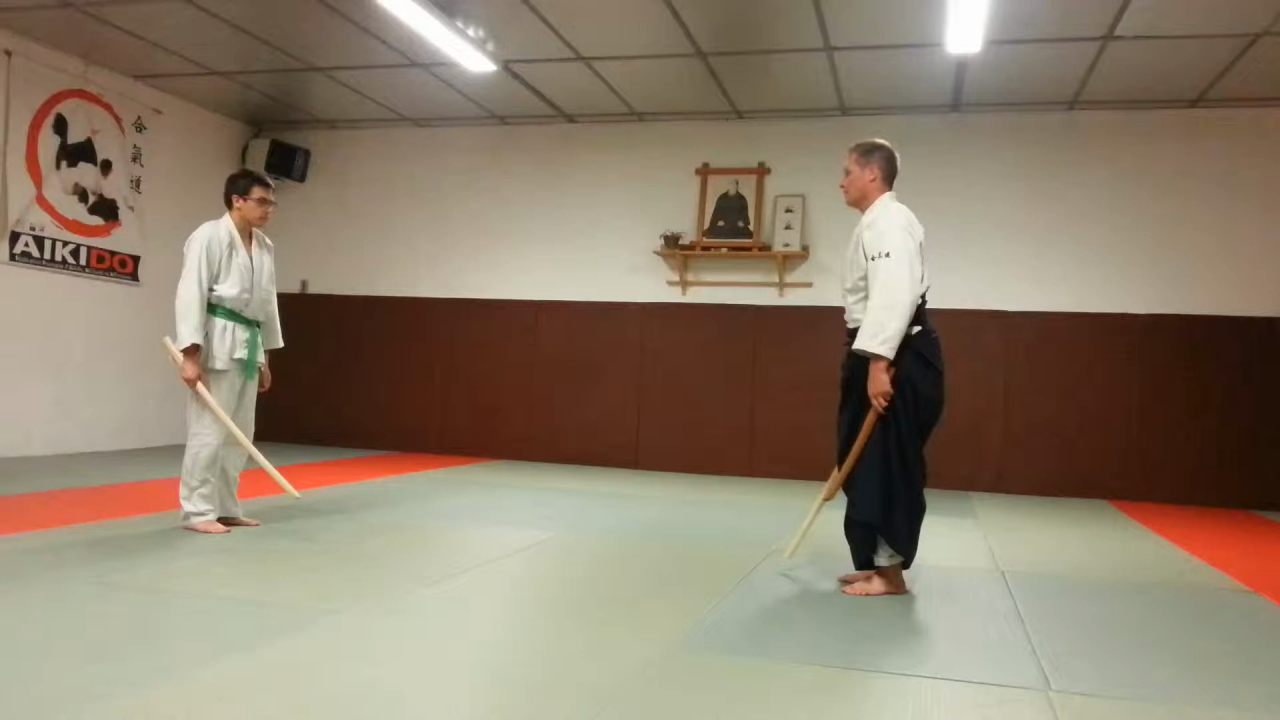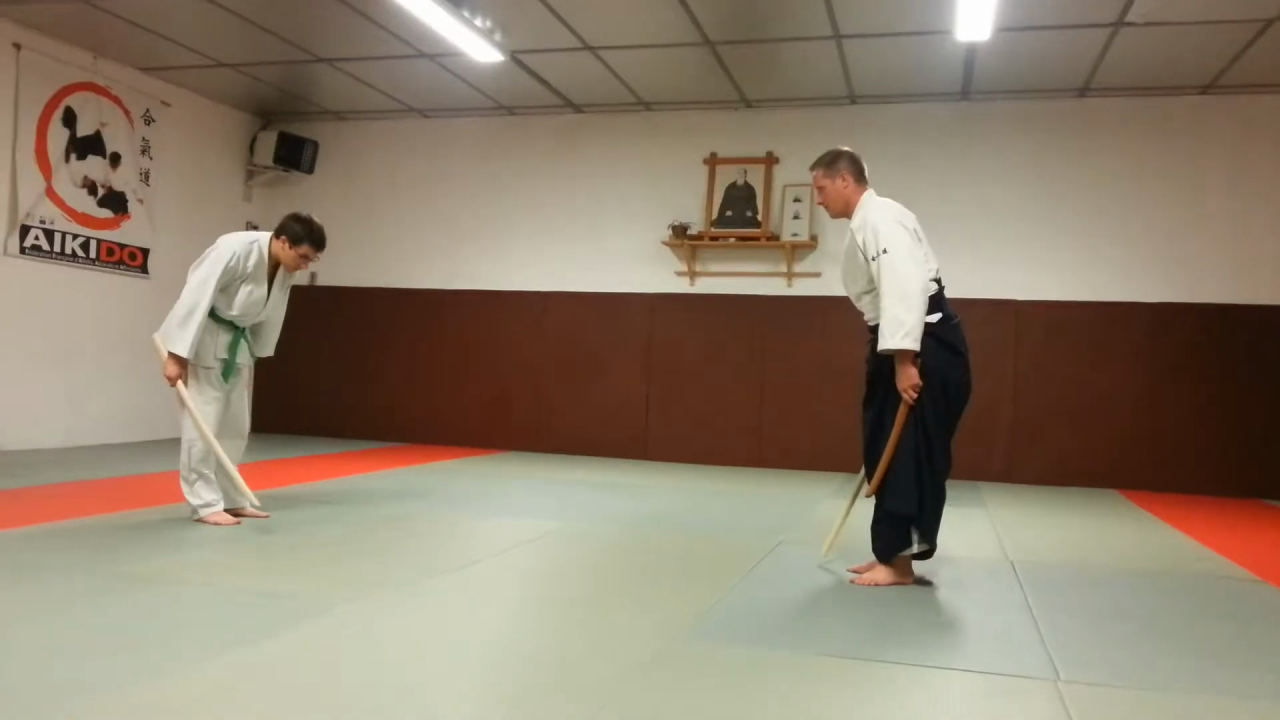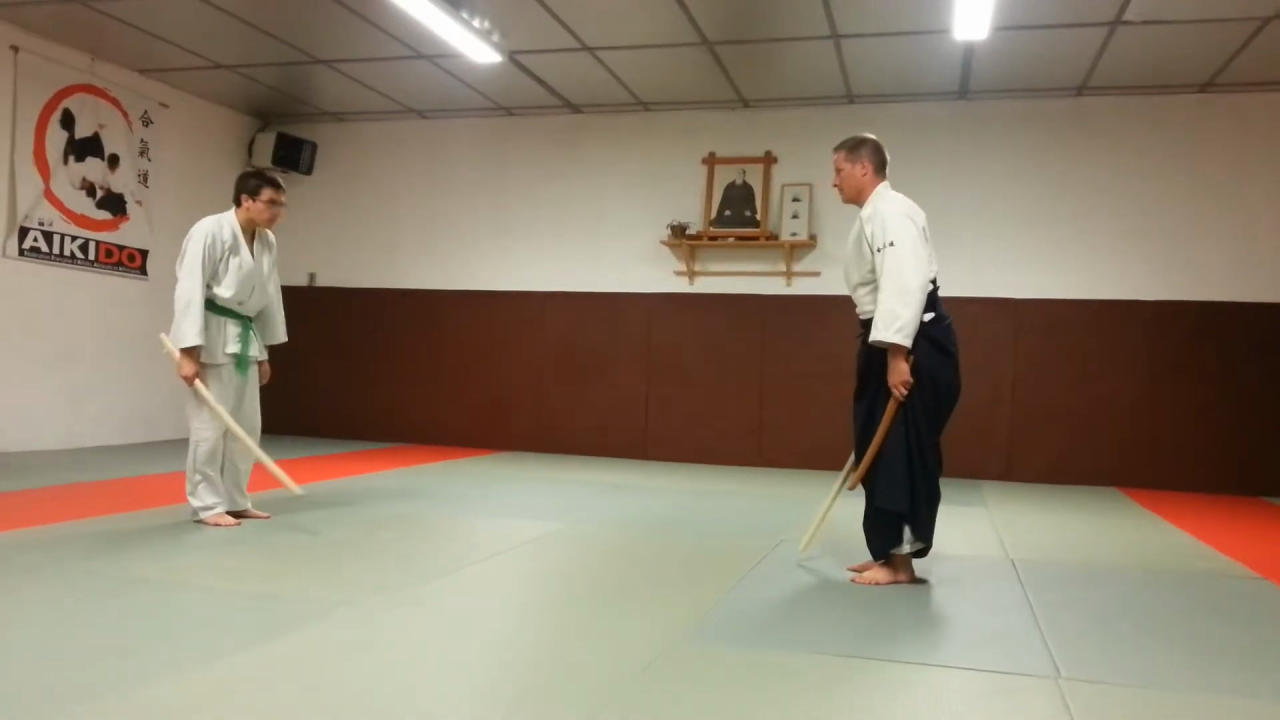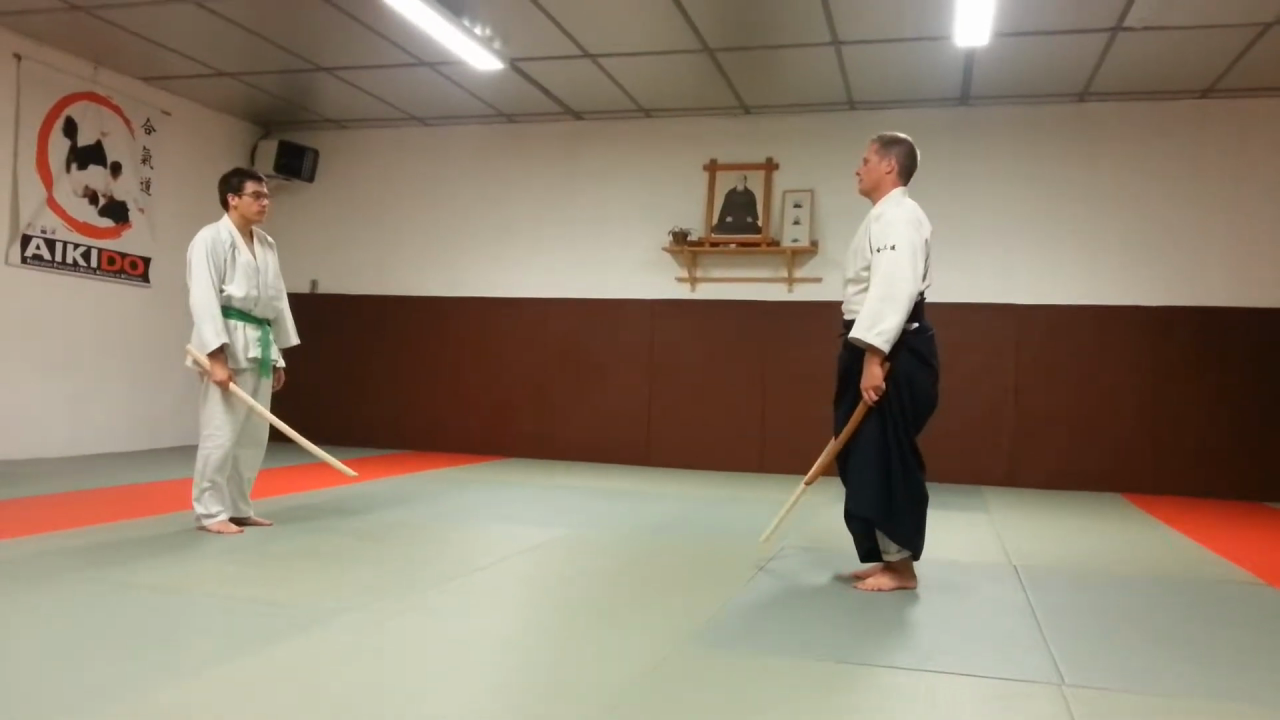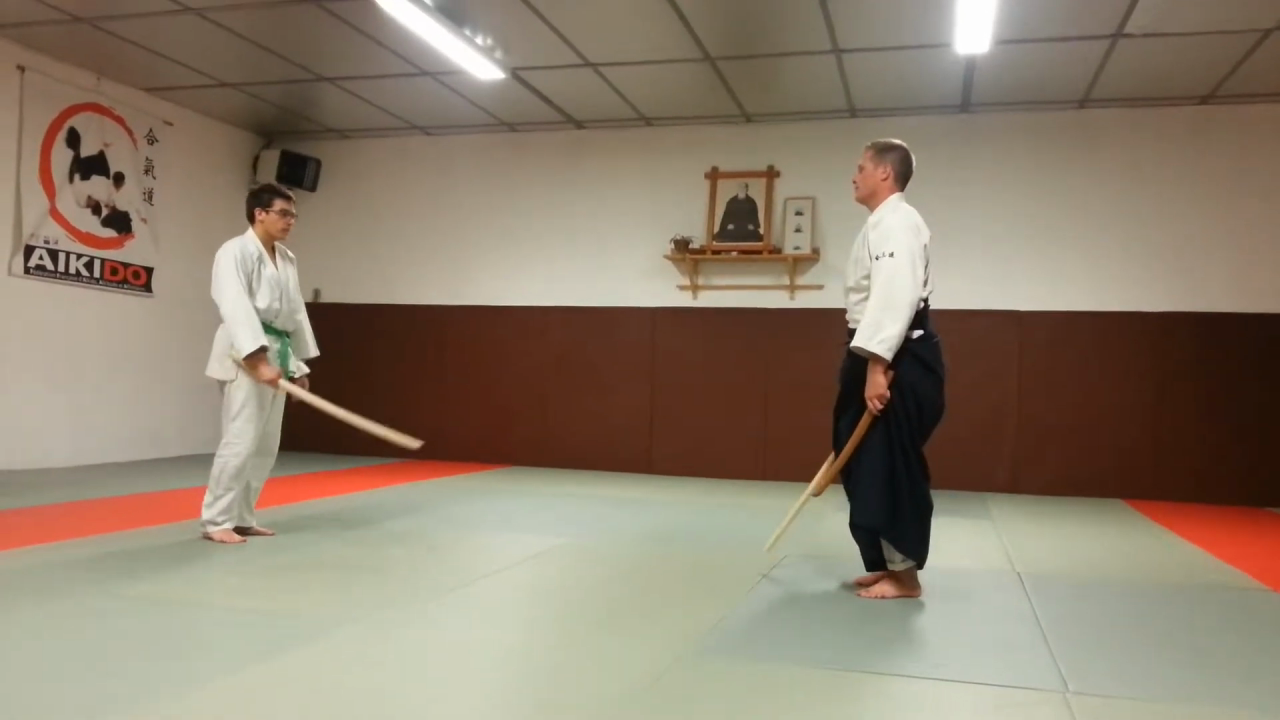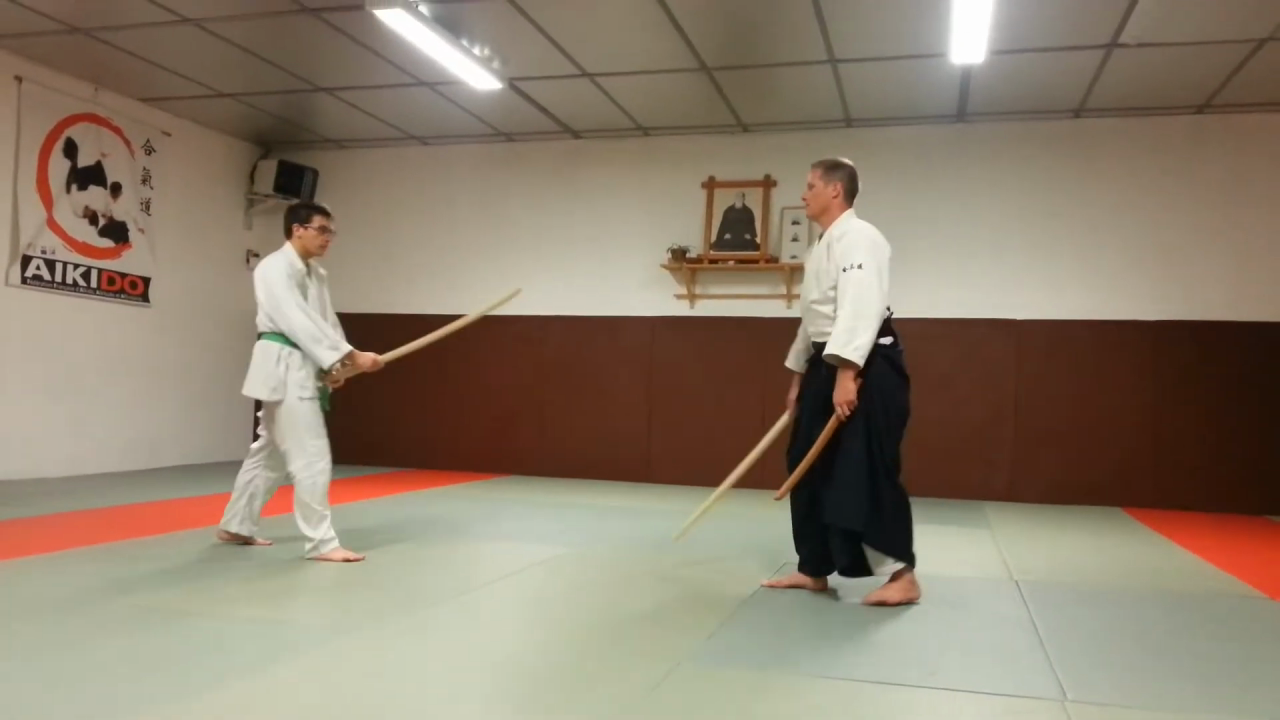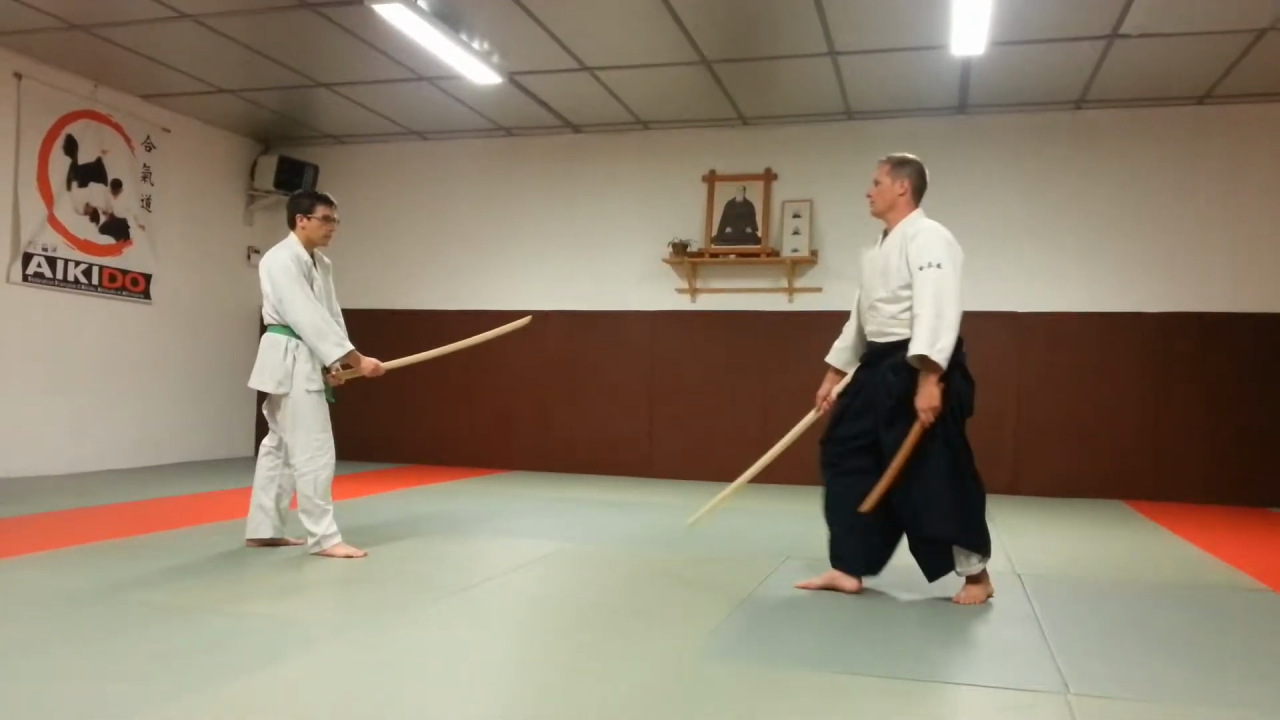
dt=0.7s
person 1, frame 1
left shoulder: (890, 221)
right shoulder: (876, 223)
left elbow: (895, 298)
left wrist: (880, 366)
left hip: (897, 360)
right hip: (882, 355)
left knee: (889, 463)
right knee: (868, 461)
left ankle: (889, 571)
right ankle: (878, 562)
person 1, frame 2
left shoulder: (880, 217)
right shoulder: (865, 223)
left elbow: (906, 288)
left wrist: (906, 361)
right wrist: (895, 358)
left hip: (925, 348)
right hip: (907, 345)
left knee: (910, 453)
right knee: (888, 452)
left ankle: (900, 562)
right ankle: (892, 552)
person 1, frame 3
left shoulder: (891, 212)
right shoulder: (874, 216)
left elbow: (905, 286)
left wrist: (898, 356)
left hip: (912, 346)
right hip: (892, 343)
left knee: (902, 451)
right knee: (880, 450)
left ankle: (899, 560)
right ankle: (891, 552)
person 1, frame 4
left shoulder: (898, 216)
right shoulder: (884, 217)
left elbow: (894, 291)
left wrist: (874, 359)
left hip: (891, 353)
right hip: (878, 348)
left knee: (887, 458)
right knee: (867, 457)
left ankle: (900, 567)
right ankle: (888, 558)
person 1, frame 5
left shoulder: (896, 222)
right shoulder: (882, 224)
left elbow: (895, 298)
left wrist: (877, 367)
left hip: (898, 361)
right hip: (881, 356)
left knee: (892, 466)
right knee: (867, 464)
left ankle: (904, 574)
right ankle: (887, 564)
person 1, frame 6
left shoulder: (857, 237)
right shoulder: (826, 245)
left elbow: (862, 308)
left wrist: (848, 374)
right wrist: (801, 377)
left hip: (866, 368)
right hip: (829, 367)
left knee: (864, 471)
right knee: (813, 469)
left ankle: (903, 575)
right ankle: (814, 569)
person 1, frame 7
left shoulder: (928, 238)
right shoulder: (877, 249)
left elbow: (938, 311)
right elbow: (860, 317)
left wrist: (930, 379)
right wrist: (834, 374)
left hip: (921, 368)
right hip: (880, 370)
left knee: (939, 474)
right knee: (845, 455)
left ankle: (977, 574)
right ankle: (847, 569)
person 2, frame 1
left shoulder: (264, 247)
right shoulder: (209, 237)
right elbow: (191, 295)
left wrist: (263, 357)
right wrist: (190, 354)
left hip: (247, 346)
right hip: (217, 345)
left knee: (239, 433)
right knee: (209, 430)
left ankle: (225, 508)
right ankle: (198, 511)
person 2, frame 2
left shoulder: (285, 267)
right shoulder: (235, 249)
right elbow: (195, 298)
left wrist: (252, 357)
right wrist: (176, 356)
left hip: (236, 344)
right hip: (203, 340)
left knee: (235, 426)
right knee: (203, 423)
left ankle: (230, 499)
right ankle: (205, 503)
person 2, frame 3
left shoulder: (267, 241)
right shoulder: (209, 232)
right elbow: (190, 291)
left wrist: (264, 352)
right wrist: (188, 353)
left hip: (244, 339)
right hip: (212, 338)
left knee: (247, 426)
right knee: (210, 425)
left ankle: (235, 501)
right ankle: (207, 505)
person 2, frame 4
left shoulder: (266, 245)
right shoulder: (210, 239)
right elbow: (204, 300)
left wrist: (277, 355)
right wrist: (217, 357)
left hip: (259, 346)
right hip: (228, 345)
left knee: (254, 434)
right knee: (221, 431)
left ankle: (237, 508)
right ankle: (211, 512)
person 2, frame 5
left shoulder: (286, 259)
right shoulder: (235, 252)
left elbow: (295, 314)
right elbow: (237, 309)
left wrist: (298, 365)
right wrist: (258, 360)
left hip: (276, 354)
right hip: (247, 355)
left knee: (265, 444)
right knee: (241, 439)
left ankle: (241, 517)
right ankle: (217, 519)
person 2, frame 6
left shoulder: (315, 273)
right shoulder: (276, 269)
left elbow: (327, 321)
right elbow: (301, 324)
left wrist: (333, 366)
right wrist: (351, 357)
left hip: (302, 368)
right hip: (284, 367)
left knee: (269, 452)
right knee: (311, 455)
left ankle: (236, 525)
right ankle: (321, 542)
person 2, frame 7
left shoulder: (319, 263)
right shoulder: (281, 260)
left elbow: (330, 314)
right elbow: (308, 318)
left wrist: (332, 364)
right wrist: (355, 359)
left hip: (305, 361)
right hip: (290, 360)
left knee: (279, 446)
right knee: (314, 449)
left ankle: (263, 529)
right ankle: (324, 537)
